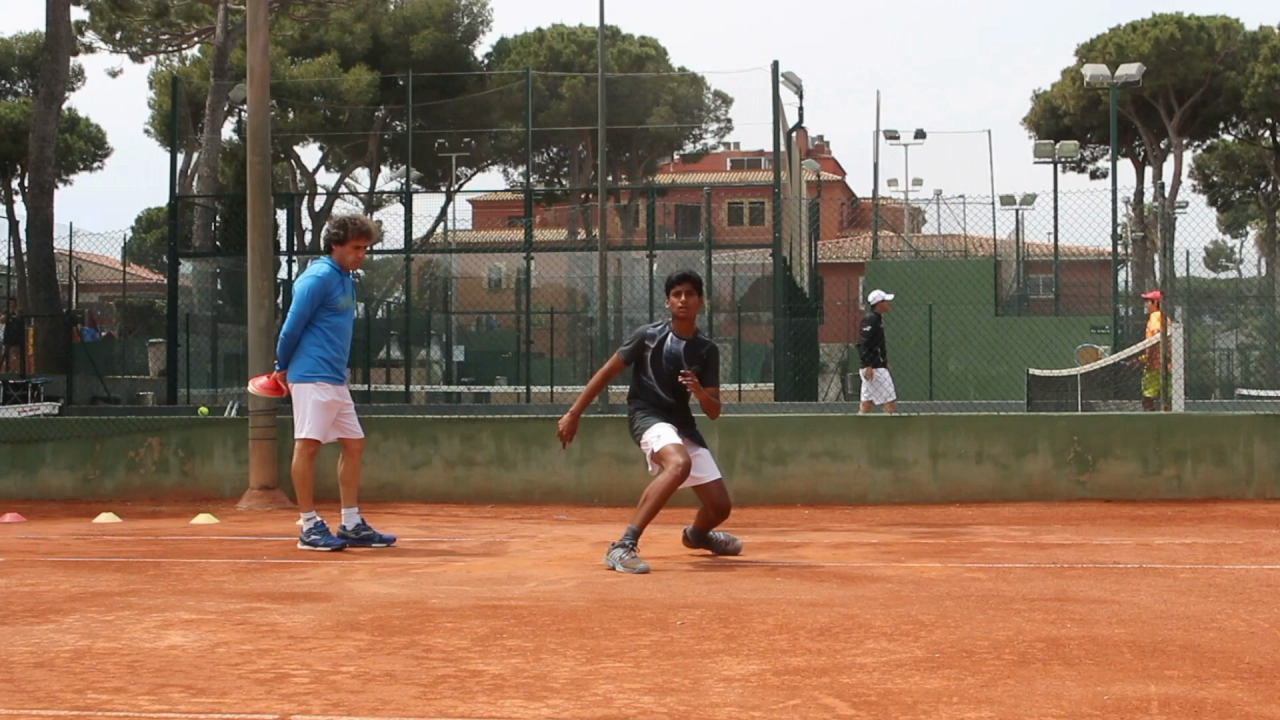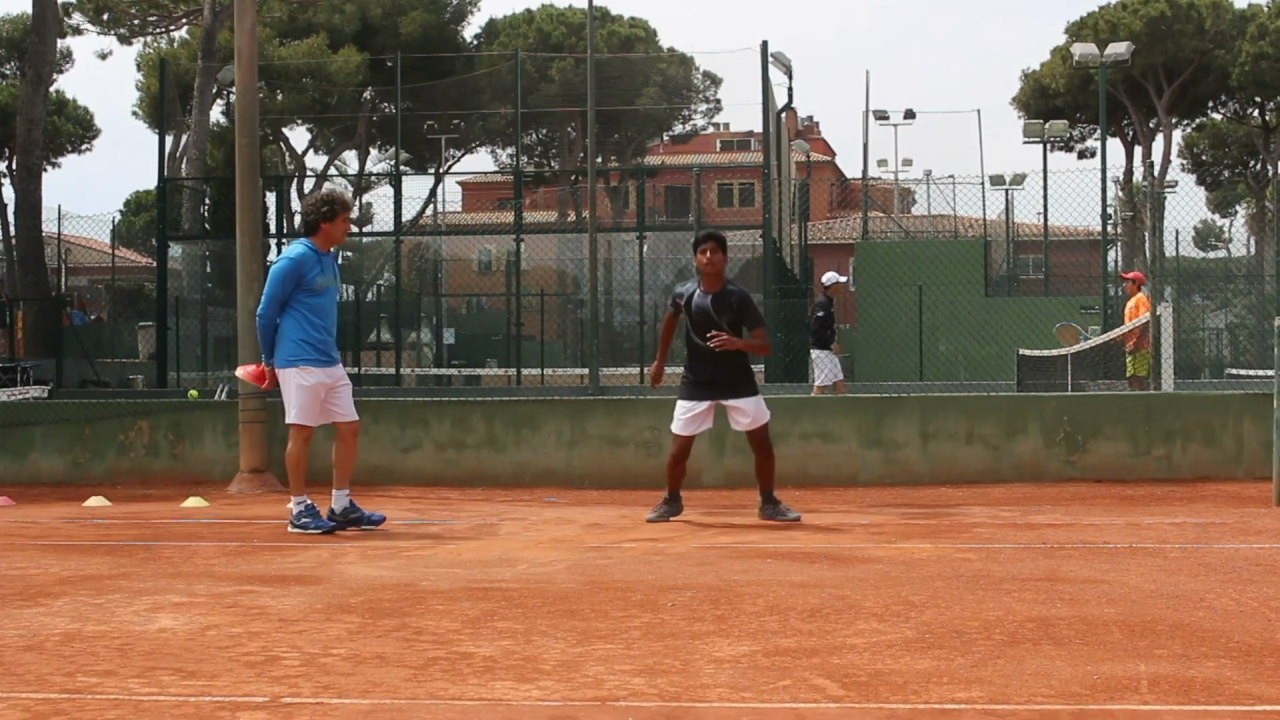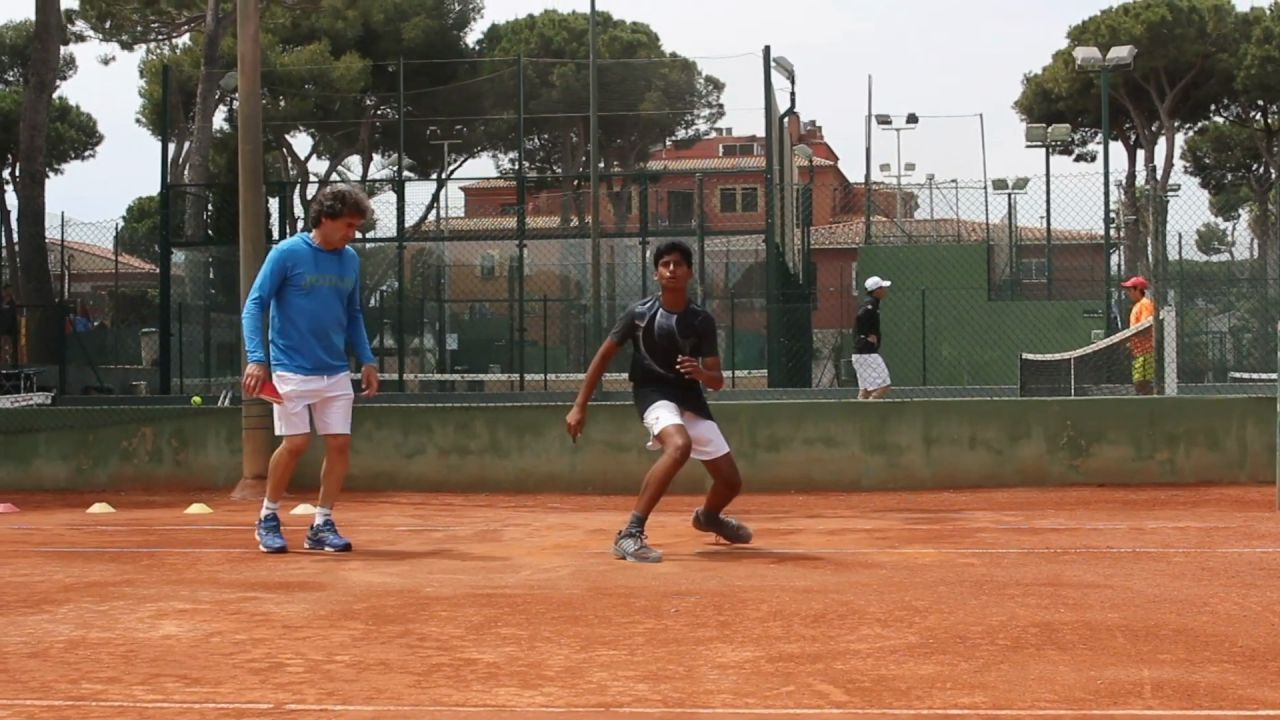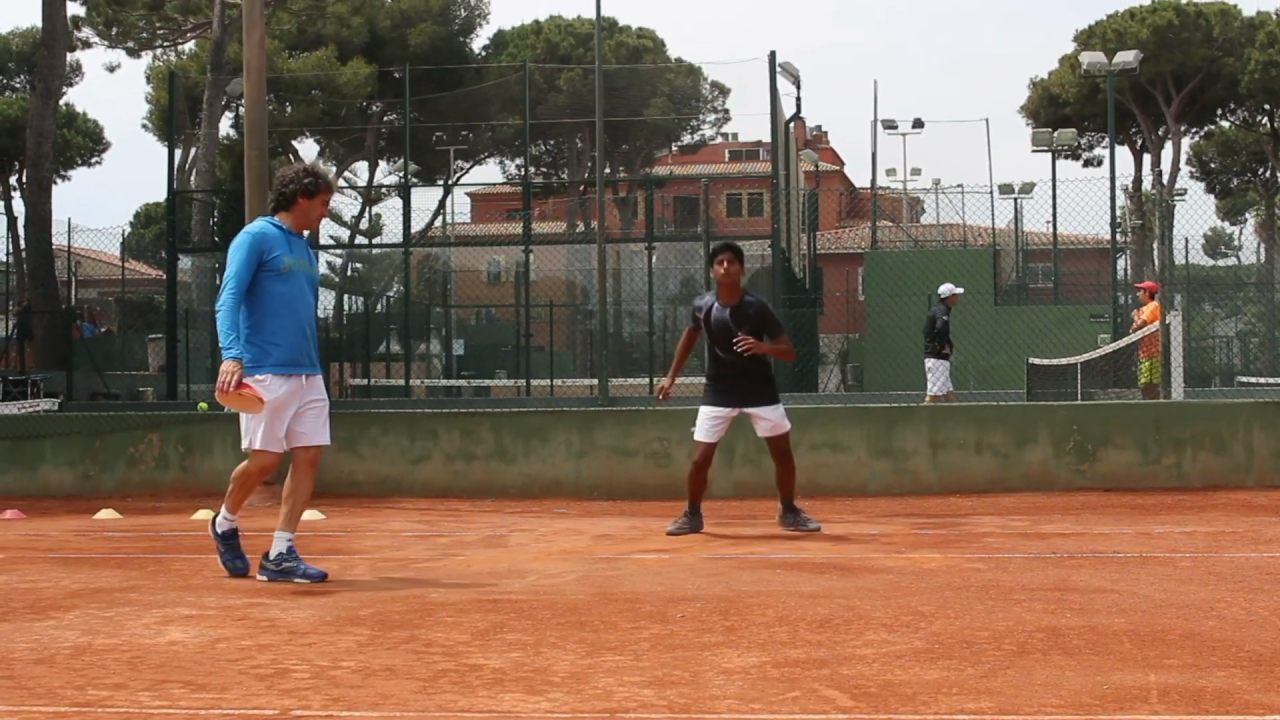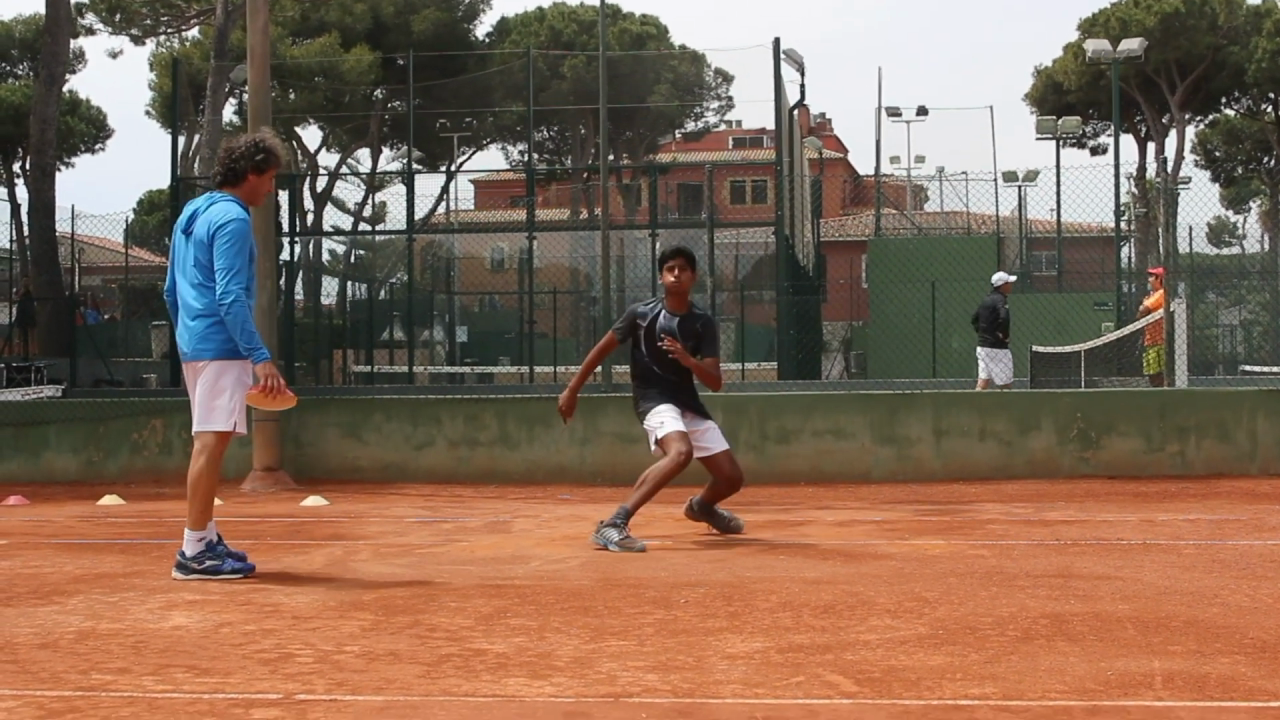
dt=1s
person 1, frame 1
left shoulder: (345, 278)
right shoulder: (318, 277)
right elbow: (292, 327)
right wrist: (283, 368)
left hip: (336, 379)
right hip: (313, 378)
left knee: (354, 444)
right knee: (308, 445)
left ankle: (351, 524)
right ankle: (310, 526)
person 1, frame 2
left shoulder: (329, 257)
right shoulder: (293, 259)
right elbow: (266, 313)
right wrist: (268, 360)
left hip: (332, 362)
right hip: (300, 362)
left knee: (350, 429)
right knee: (302, 431)
left ankle: (343, 506)
right ankle: (300, 510)
person 1, frame 3
left shoulder: (350, 260)
right shoulder: (287, 253)
right elbow: (255, 306)
left wrist: (367, 359)
right wrist: (256, 358)
left hip: (336, 372)
right hip: (292, 369)
left knee: (339, 444)
right knee: (294, 443)
left ankle: (321, 526)
right ankle: (269, 517)
person 1, frame 4
left shoulder: (305, 249)
right shoulder: (256, 237)
right elbow: (230, 299)
left wrist: (316, 364)
right wrist: (232, 355)
left hip: (307, 373)
right hip: (265, 371)
left knee: (308, 457)
right knee: (263, 458)
left ankle: (280, 553)
right ankle: (226, 523)
person 1, frame 5
left shoulder: (193, 212)
right shoulder: (232, 219)
left elbow: (170, 290)
right elbow: (231, 298)
right wrist: (260, 356)
left hip: (195, 344)
right hip: (221, 347)
left knee: (209, 442)
right knee: (212, 442)
left ankle: (207, 539)
right ankle: (194, 551)
person 2, frame 1
left shoulder: (707, 351)
right shoulder: (648, 335)
left elbow: (714, 411)
right elbow: (607, 372)
left wrist: (701, 392)
right wrist: (574, 414)
left hip: (683, 423)
right hip: (648, 415)
left knee: (720, 506)
right knee: (679, 465)
left ankle: (697, 534)
right ankle: (623, 546)
person 2, frame 2
left shoulder: (739, 298)
right shoulder: (683, 294)
left elbow: (764, 347)
right elbow: (671, 319)
left wrist: (736, 343)
right wrist: (659, 360)
left hip: (737, 384)
right hip: (695, 386)
left knee: (762, 445)
right knee: (676, 456)
left ankle: (768, 501)
right ankle: (673, 500)
person 2, frame 3
left shoulder: (702, 321)
right shoulder: (638, 313)
left elbow: (717, 380)
right elbow: (604, 356)
left wrist: (701, 371)
right wrist: (580, 406)
left hip: (692, 402)
right hip: (654, 395)
left knee: (730, 479)
right knee: (678, 447)
left ankle: (708, 518)
right ankle: (630, 533)
person 2, frame 4
left shoulder: (758, 309)
right shoulder: (702, 307)
left elbow: (789, 352)
right elbow: (690, 335)
left wrist: (763, 347)
right wrist: (671, 376)
left hip: (759, 392)
right hip: (717, 394)
left knee: (783, 453)
right knee: (699, 462)
left ankle: (788, 510)
right ankle: (693, 513)
person 2, frame 5
left shoulder: (704, 323)
right shoulder: (640, 314)
left elbow: (715, 381)
right elbow: (603, 349)
left wrist: (687, 361)
right wrist: (572, 389)
left hip: (687, 405)
right hip: (654, 400)
left knee: (731, 478)
right knee: (679, 455)
left ankle: (702, 506)
right ankle: (612, 525)
